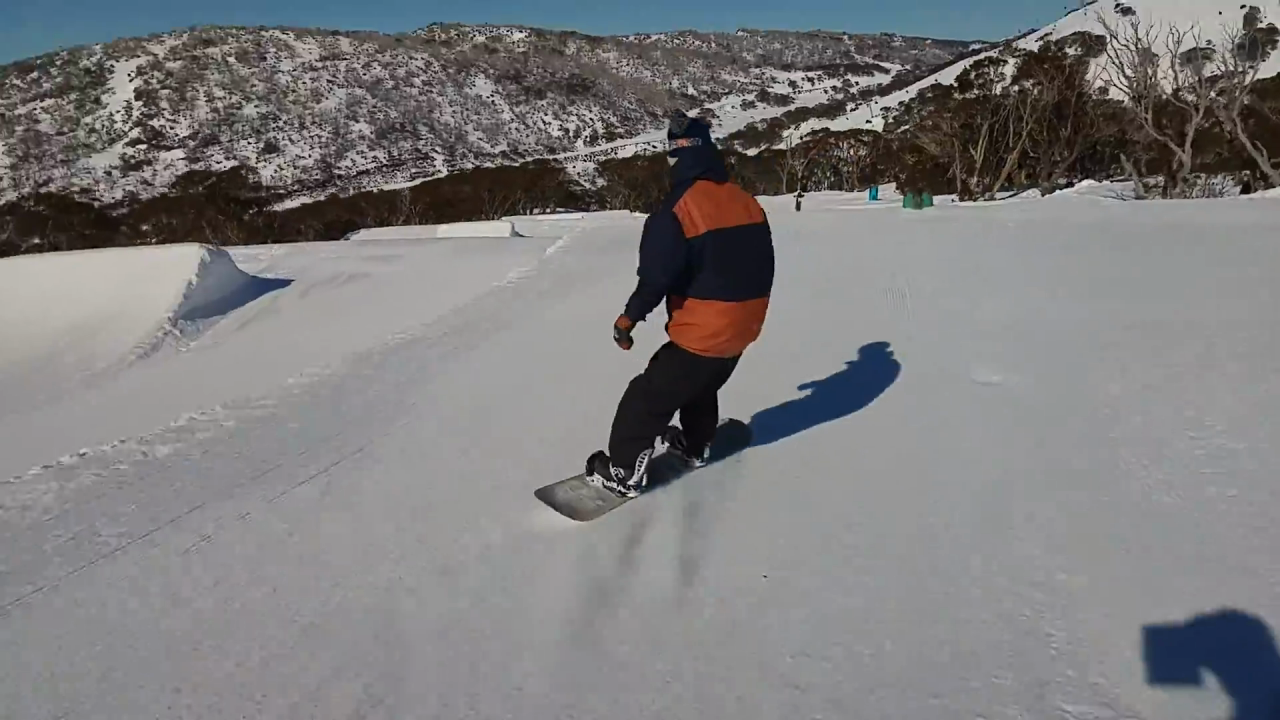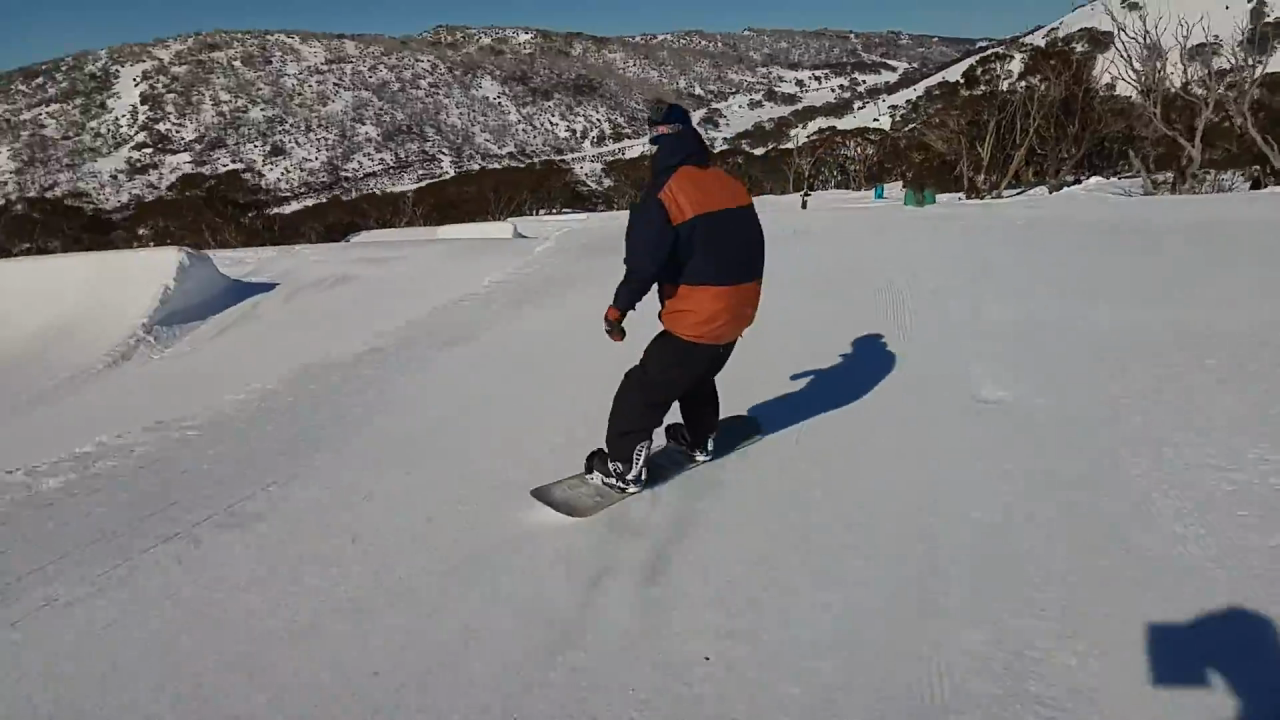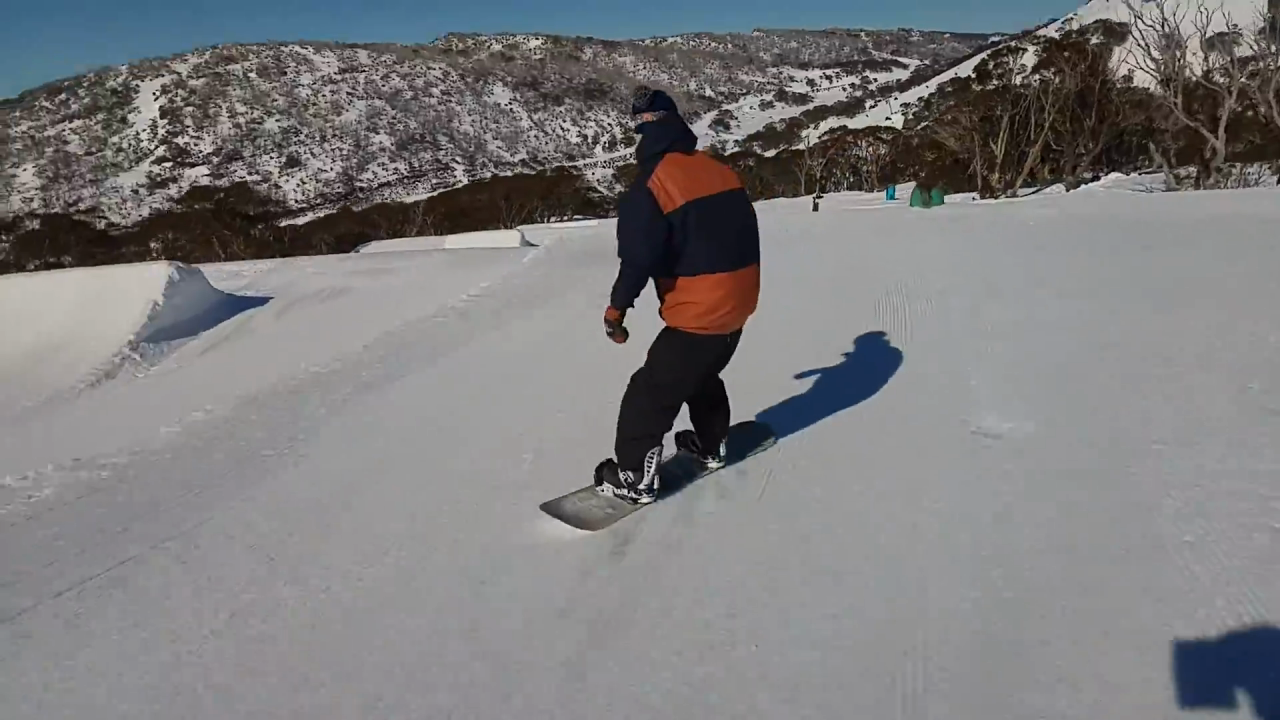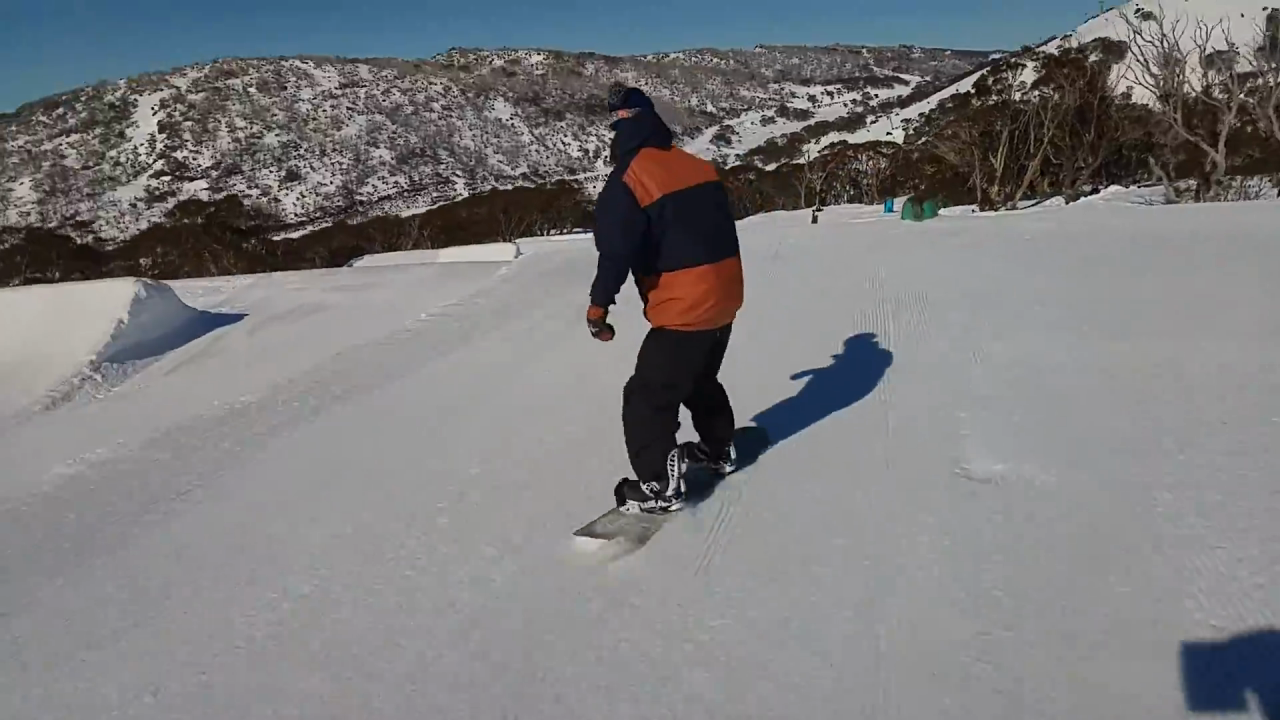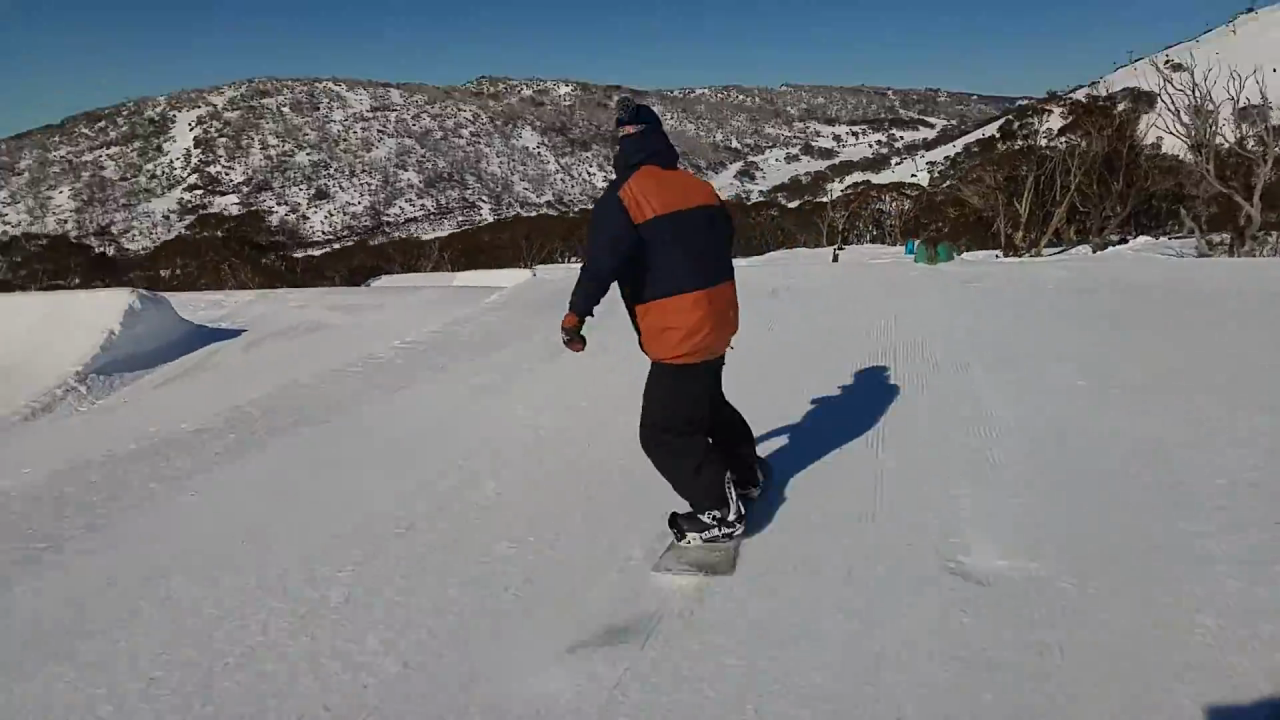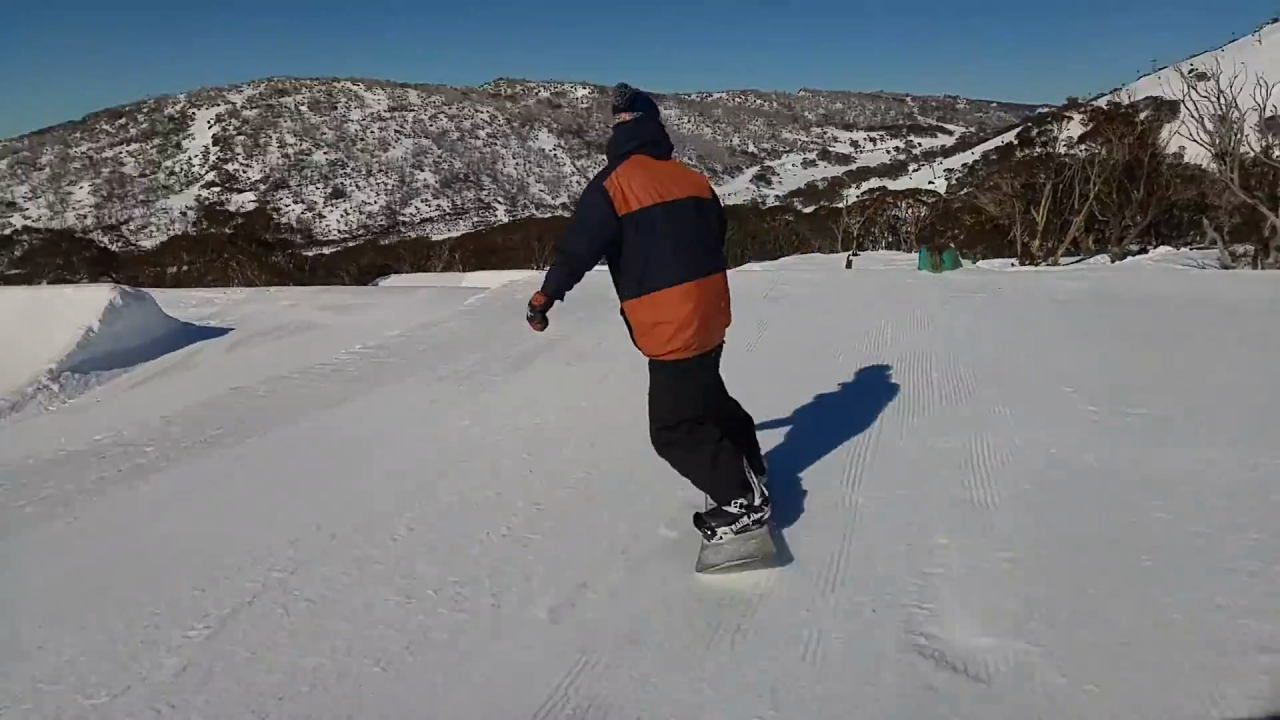
dt=0.1s
person 1, frame 1
left shoulder: (677, 208)
right shoulder: (747, 202)
left elbow: (656, 274)
right elbow: (763, 265)
left wrist: (629, 317)
left hip: (703, 330)
right hip: (745, 326)
left knee: (648, 398)
right knee: (699, 386)
right ankle: (696, 444)
person 1, frame 2
left shoulder: (662, 195)
right shoulder: (733, 186)
left elbow: (644, 262)
right elbow: (750, 246)
left wrist: (619, 308)
left hip: (697, 318)
right hip: (738, 310)
left knee: (645, 389)
right knee: (695, 377)
right ankle: (697, 439)
person 1, frame 3
left shoulder: (650, 184)
right shoulder: (722, 171)
left elbow: (637, 254)
right elbow: (745, 232)
left wrist: (617, 305)
left hip: (699, 309)
right hip: (740, 299)
left knee: (652, 392)
right knee: (700, 375)
left ankle: (633, 476)
right ankle: (712, 444)
person 1, frame 4
left shoulder: (627, 180)
right shoulder: (699, 167)
left elbow: (616, 250)
left wrist: (599, 302)
left hip: (683, 306)
right hip: (723, 295)
left knee: (647, 396)
right knee: (698, 379)
left ankle: (658, 485)
right ankle: (717, 449)
person 1, frame 5
left shoulder: (626, 194)
right shoulder: (699, 187)
left elbow: (602, 263)
left wrist: (575, 315)
left hip: (679, 332)
right hip: (718, 320)
left knee: (668, 432)
right knee: (707, 403)
left ankle: (719, 512)
right ankle: (742, 475)
person 1, frame 6
left shoulder: (613, 185)
right shoulder: (693, 178)
left elbow: (578, 248)
left wrist: (544, 297)
left hip: (670, 324)
right hip: (710, 313)
left knee: (674, 429)
right knee: (707, 395)
left ankle: (744, 500)
right ankle: (747, 464)
